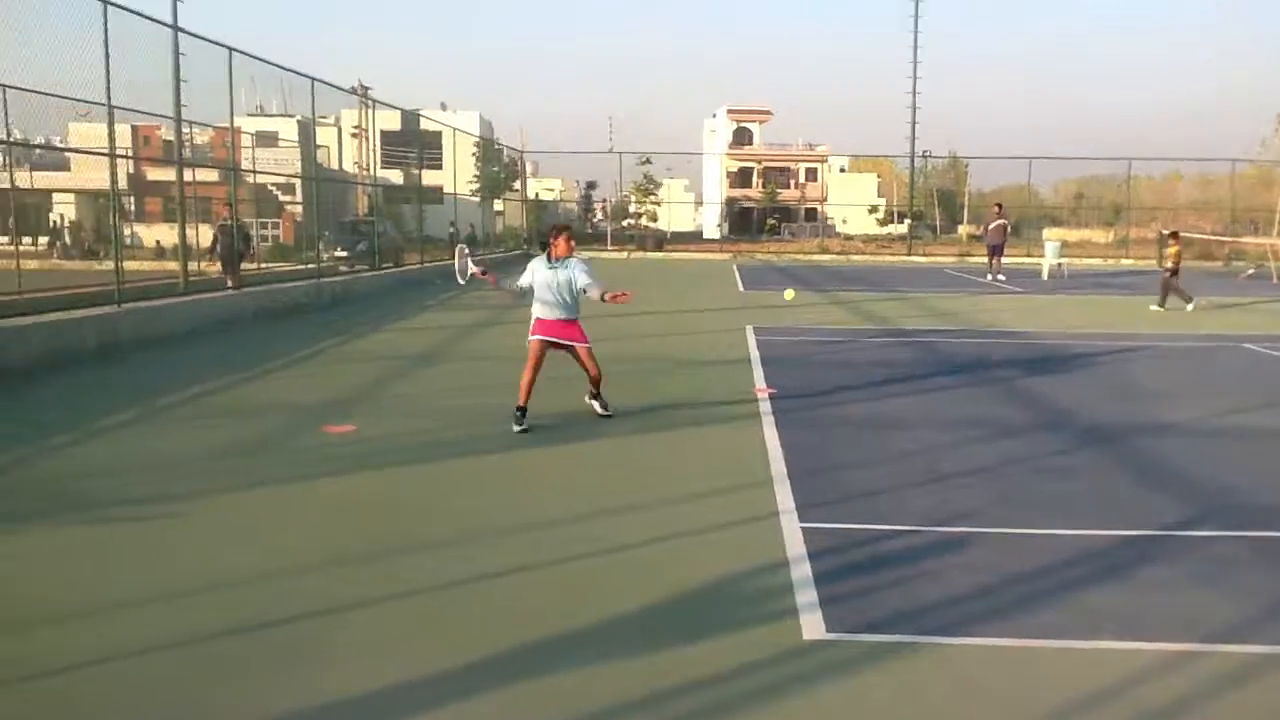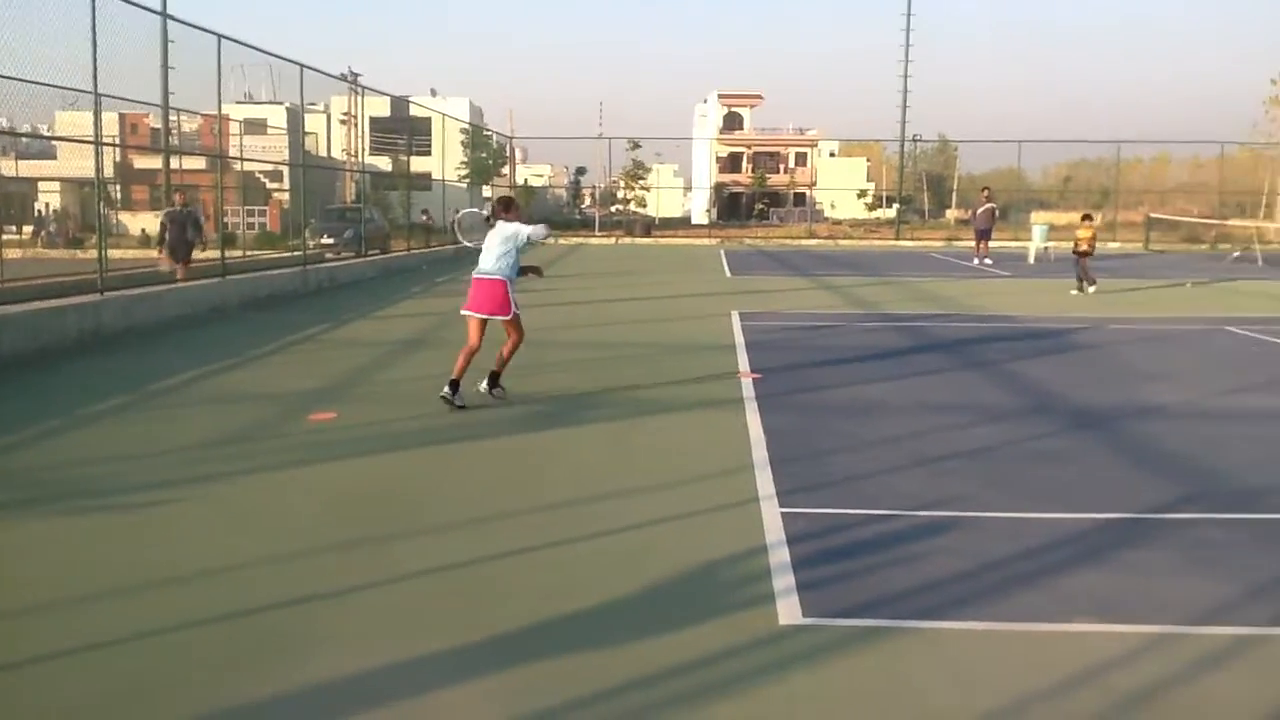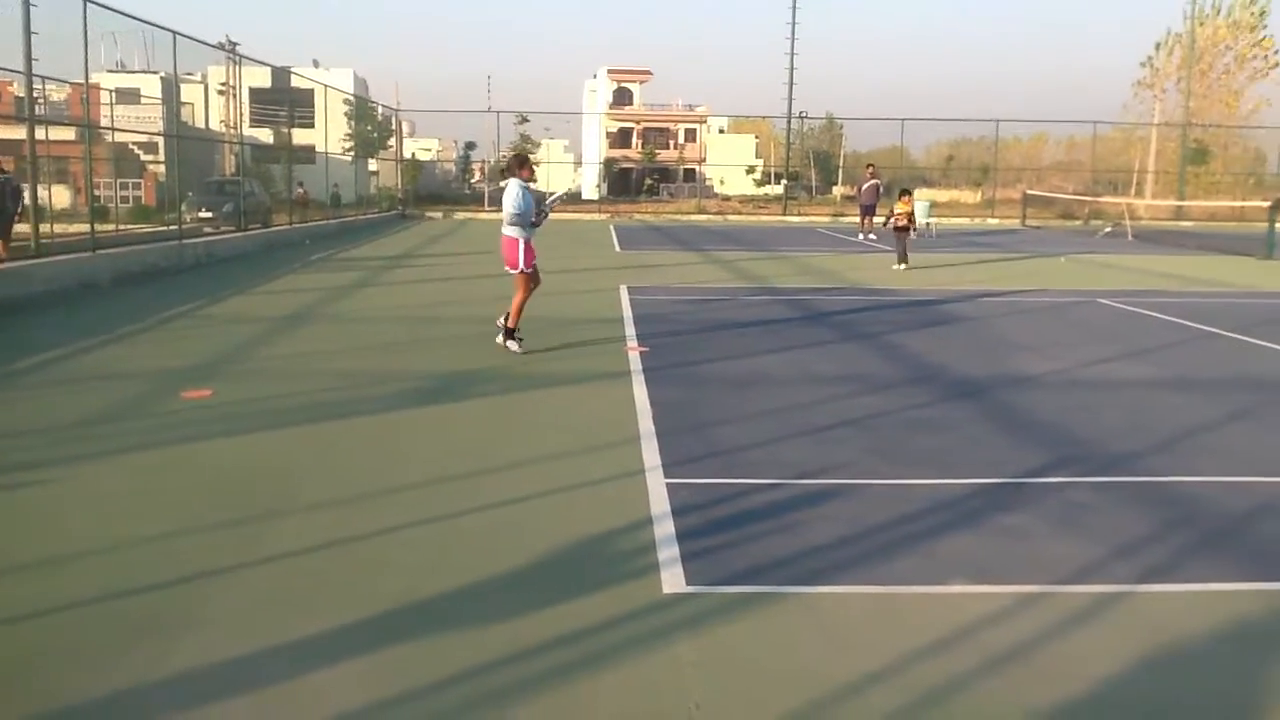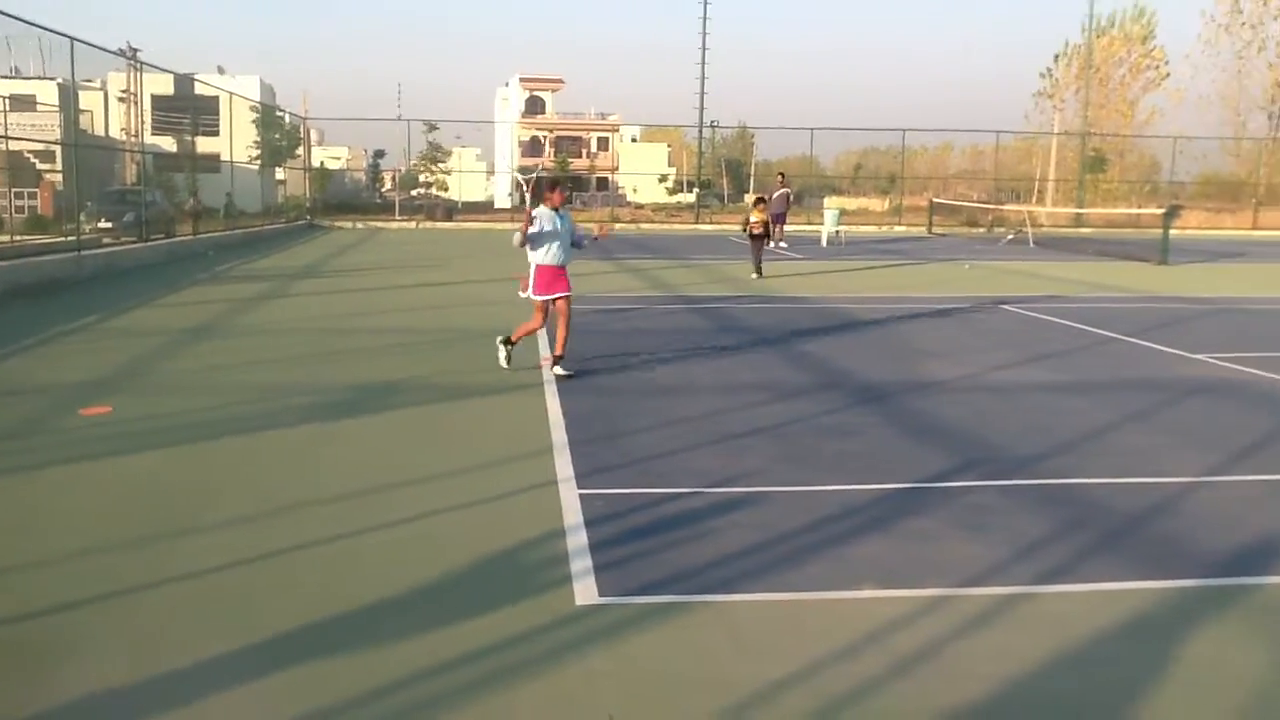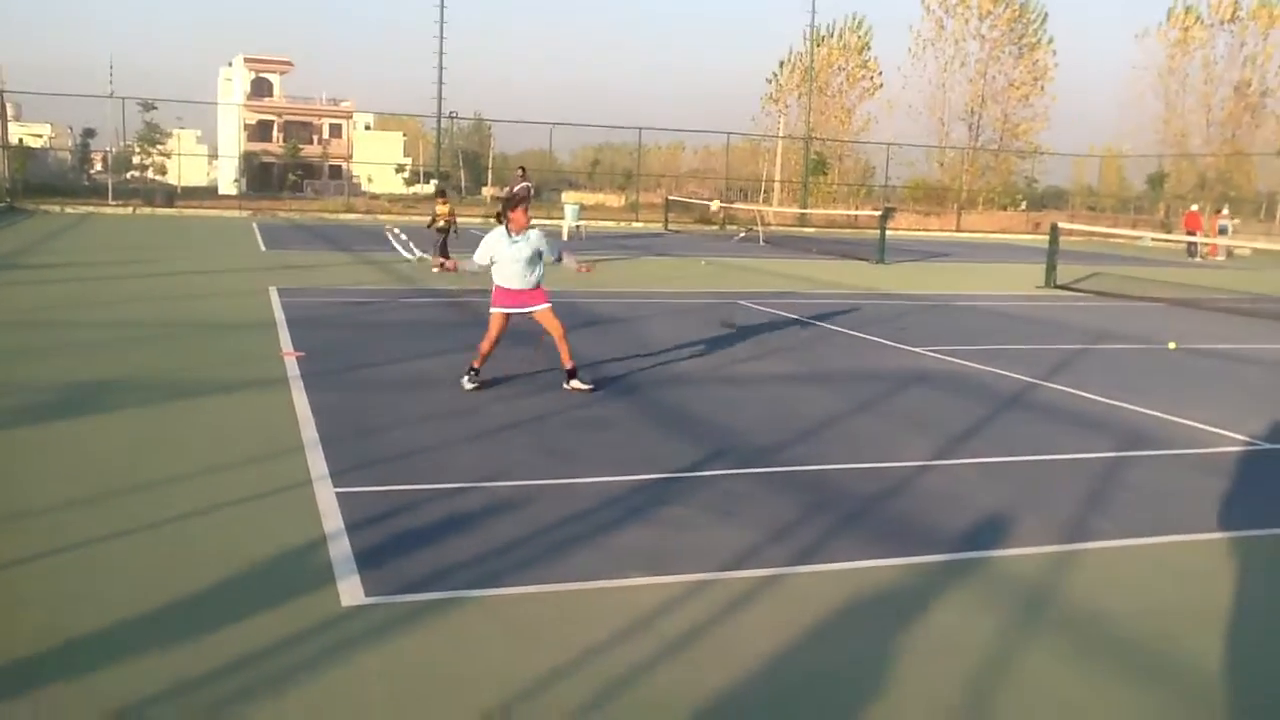
dt=1s
person 1, frame 1
left shoulder: (577, 265)
right shoulder: (536, 265)
left elbow: (589, 286)
right elbow: (518, 288)
left wrist: (606, 295)
left hip: (569, 324)
right hip: (543, 322)
left knee: (594, 372)
right knee: (533, 362)
left ankle: (594, 396)
right ankle: (520, 412)
person 1, frame 2
left shoulder: (493, 235)
right shoulder: (513, 230)
right elbow: (544, 231)
left wrist: (525, 269)
right wrist: (531, 230)
left hip: (478, 283)
right hip: (498, 288)
left knee: (473, 343)
right knee: (516, 336)
left ankle: (452, 388)
right ankle: (492, 380)
person 1, frame 3
left shoulder: (520, 188)
right shoulder: (514, 189)
right elbow: (510, 218)
left wrist: (537, 214)
right wrist: (532, 221)
left hip: (519, 241)
right hip: (516, 242)
left knee: (534, 282)
right knee: (523, 290)
left ankle: (508, 319)
right ankle: (507, 334)
person 1, frame 4
left shoulder: (565, 216)
right shoulder: (537, 216)
left elbow: (575, 242)
right elbow: (519, 243)
left wrist: (594, 236)
right wrist: (524, 229)
left hip: (560, 272)
right hip: (541, 270)
left knee: (564, 317)
right knee: (539, 321)
left ankle: (557, 362)
right ankle: (508, 342)
person 1, frame 5
left shoulder: (536, 237)
right shoulder: (493, 239)
left elbow: (556, 254)
right elbow: (479, 265)
left wrist: (577, 265)
right wrist: (455, 266)
left hip: (532, 292)
right hip: (504, 292)
left knee: (558, 330)
right knee: (493, 336)
left ankle: (571, 376)
right ankle: (473, 371)
